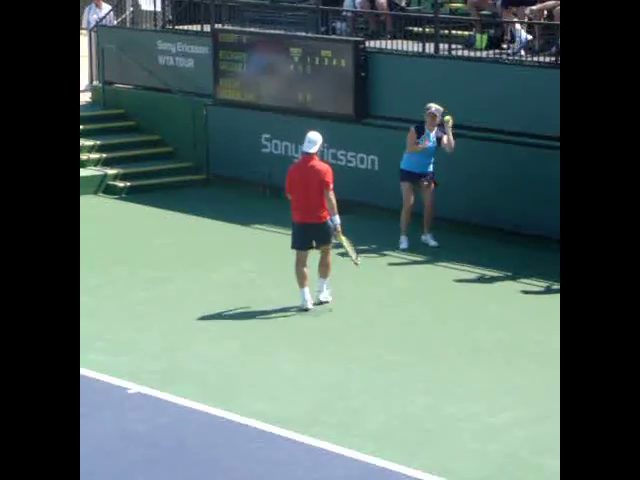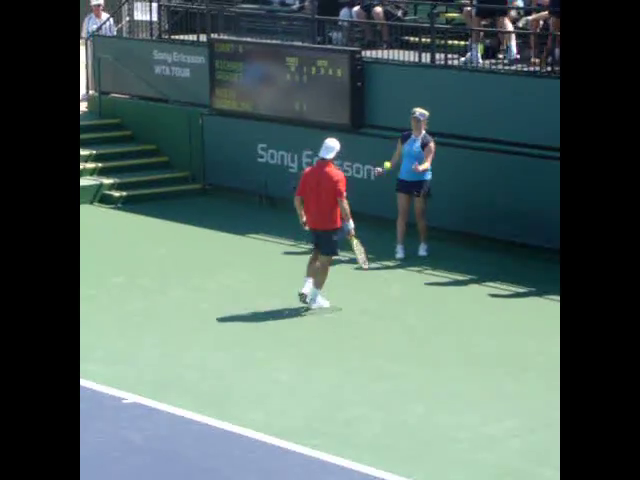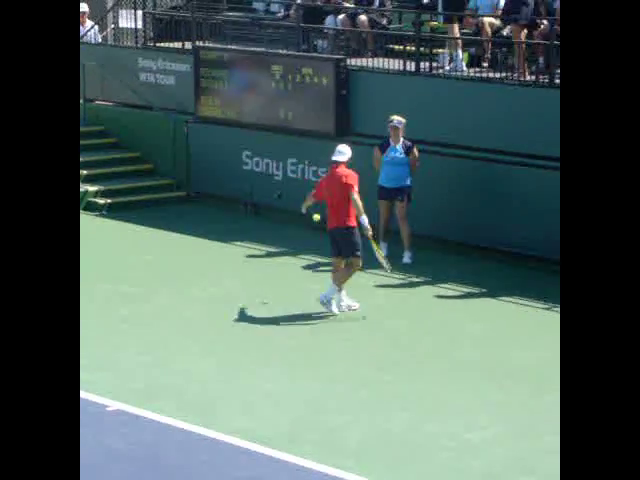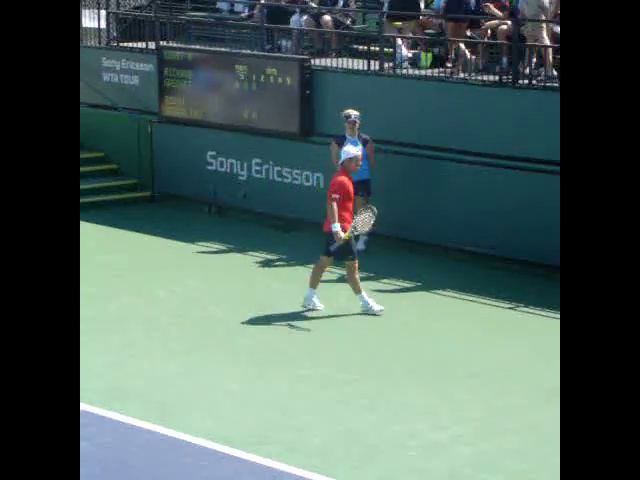
dt=0.5s
person 1, frame 1
left shoulder: (293, 169)
right shoulder: (324, 168)
left elbow: (290, 195)
right elbow: (329, 196)
right wrist: (336, 219)
left hip: (300, 220)
right hip: (321, 219)
left knee: (301, 259)
right knee: (326, 251)
left ankle: (306, 298)
right ankle: (323, 291)
person 1, frame 2
left shoulder: (307, 173)
right shoulder: (337, 176)
left elbow: (298, 198)
right elbow: (342, 203)
left wrist: (302, 217)
right wrist: (350, 224)
left hip: (313, 224)
right hip: (330, 225)
left knee: (316, 255)
right knee: (324, 262)
left ankle: (306, 289)
right ankle: (315, 298)
person 1, frame 3
left shoulder: (325, 179)
right shoulder: (348, 174)
left elbow: (312, 197)
right elbow: (354, 198)
left wrist: (304, 206)
right wrist: (364, 221)
left hip: (332, 226)
right hip: (346, 225)
left knee: (338, 264)
right knee: (354, 263)
left ankle: (342, 301)
right ankle: (328, 296)
person 1, frame 4
left shoulder: (345, 178)
right shoulder: (340, 180)
right elbow: (332, 205)
right wrist: (337, 228)
left hip: (332, 229)
right hip: (337, 230)
left knee: (324, 262)
right knee: (352, 265)
left ankle: (310, 298)
right ankle: (365, 303)
person 2, frame 1
left shoulder: (441, 134)
right shoulder: (415, 130)
left elbow: (450, 147)
right elbow: (409, 149)
left wrist: (448, 130)
right wrist: (421, 146)
left hip: (426, 172)
right hip: (408, 171)
left knee: (429, 205)
right knee: (409, 204)
left ankle: (426, 235)
right ankle: (403, 237)
person 2, frame 2
left shoulder: (428, 142)
right shoulder: (403, 138)
left elbow: (427, 164)
right elbow: (396, 158)
left wrist: (420, 168)
right wrist: (384, 169)
left hip: (420, 181)
right hip: (403, 180)
left knee: (419, 215)
right knee: (402, 214)
left ankle: (423, 245)
right ankle: (400, 247)
person 2, frame 3
left shoulder: (409, 148)
right shoulder: (381, 147)
left elbow: (413, 167)
left hip: (402, 187)
right hip: (384, 186)
left knee: (402, 219)
right knee: (384, 218)
left ankle: (407, 252)
right ankle: (382, 242)
person 2, frame 4
left shoulder: (366, 141)
right shoulder: (338, 141)
left elbow: (371, 161)
right elbow: (335, 160)
left hip: (362, 180)
left knee: (361, 211)
left ankle: (362, 236)
